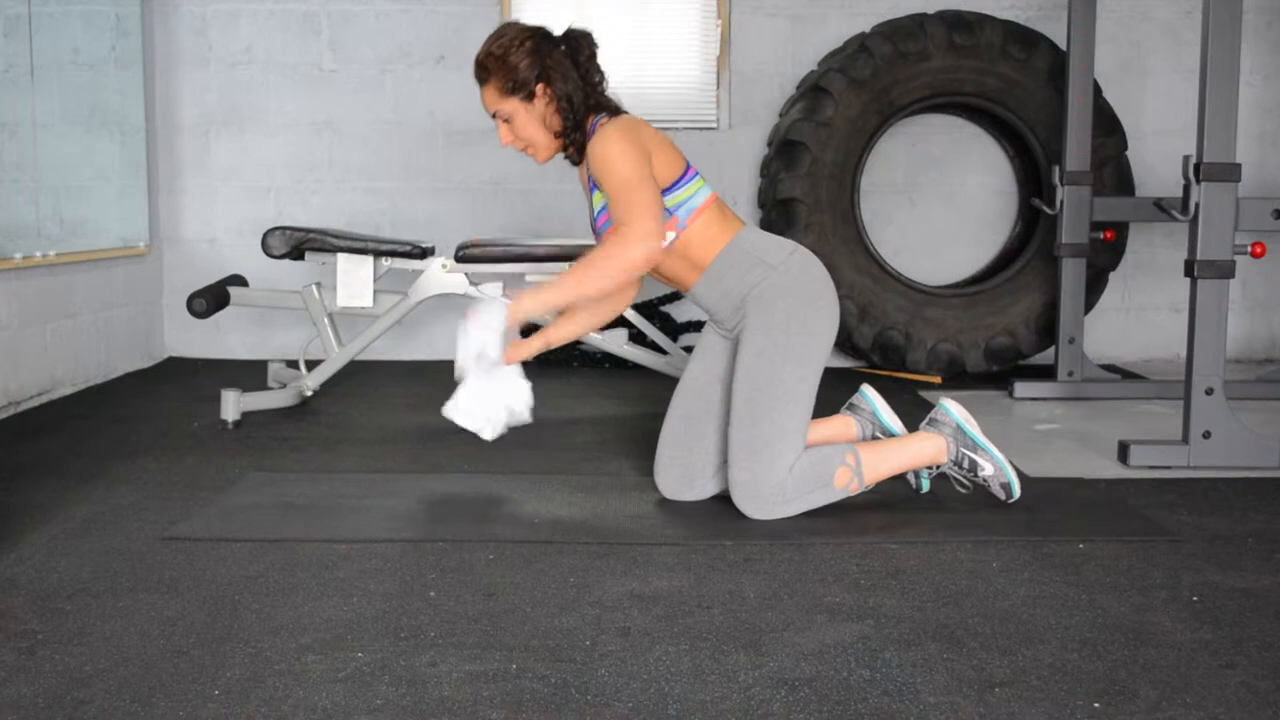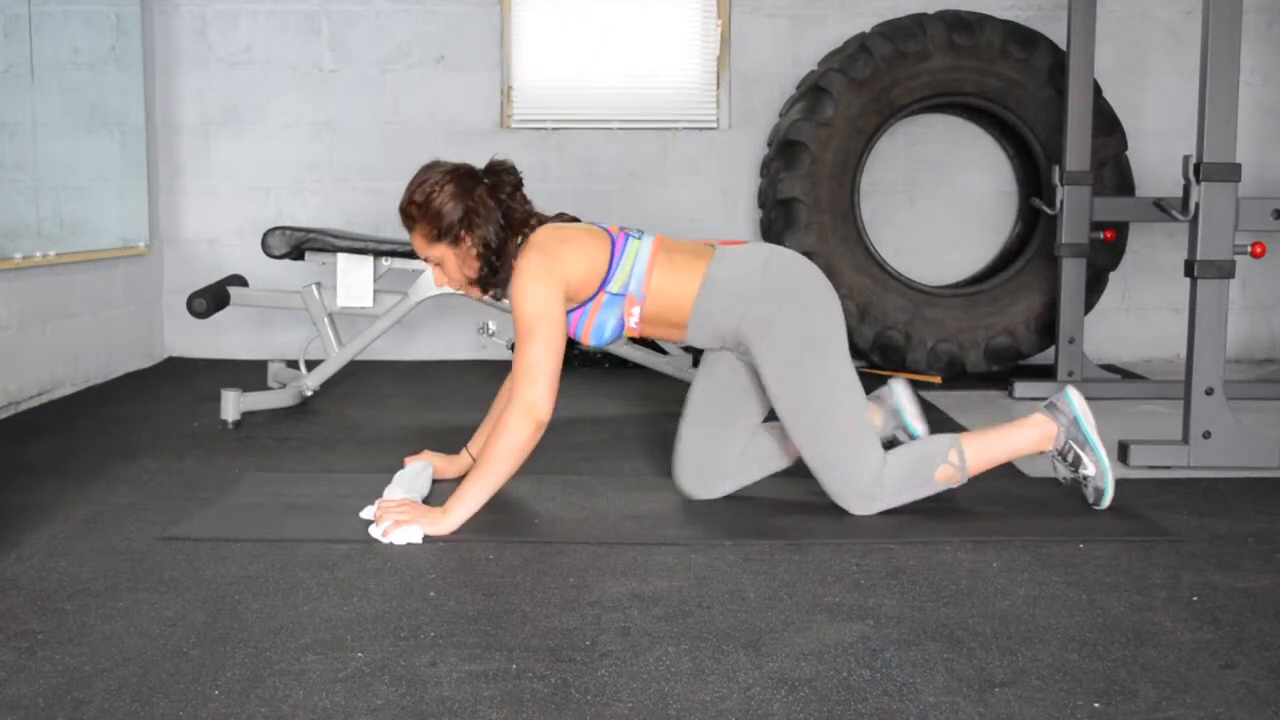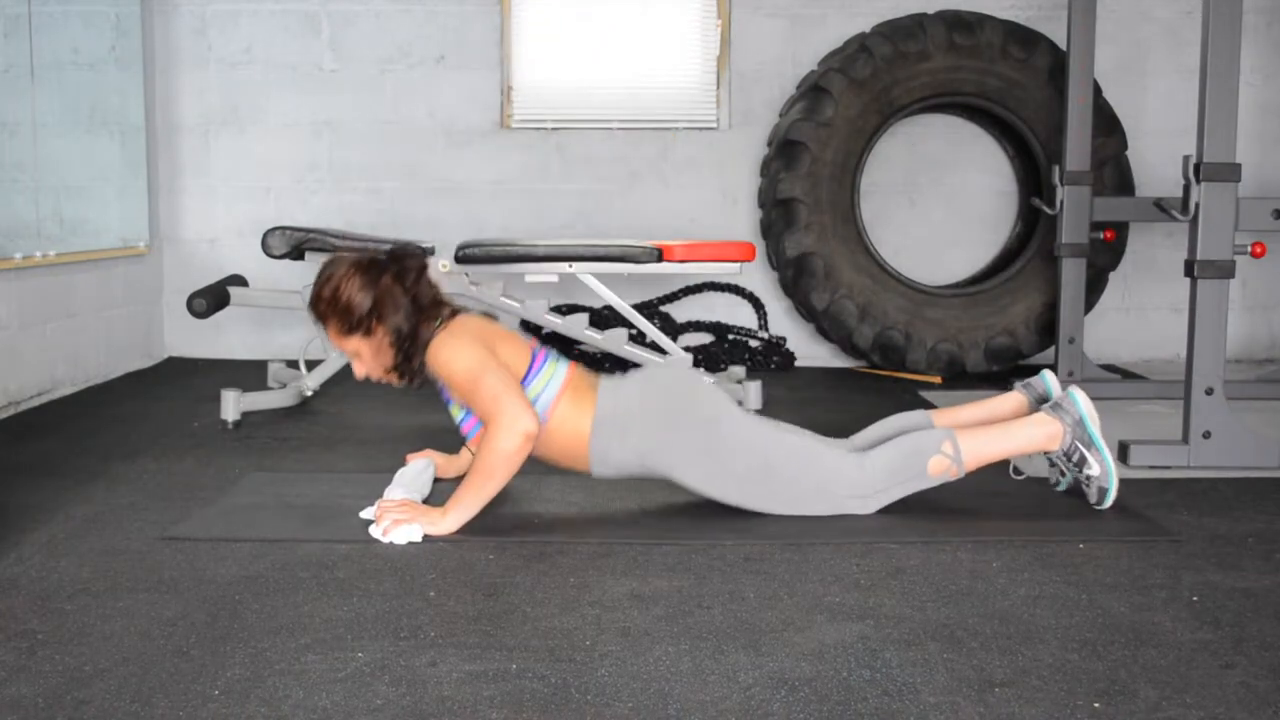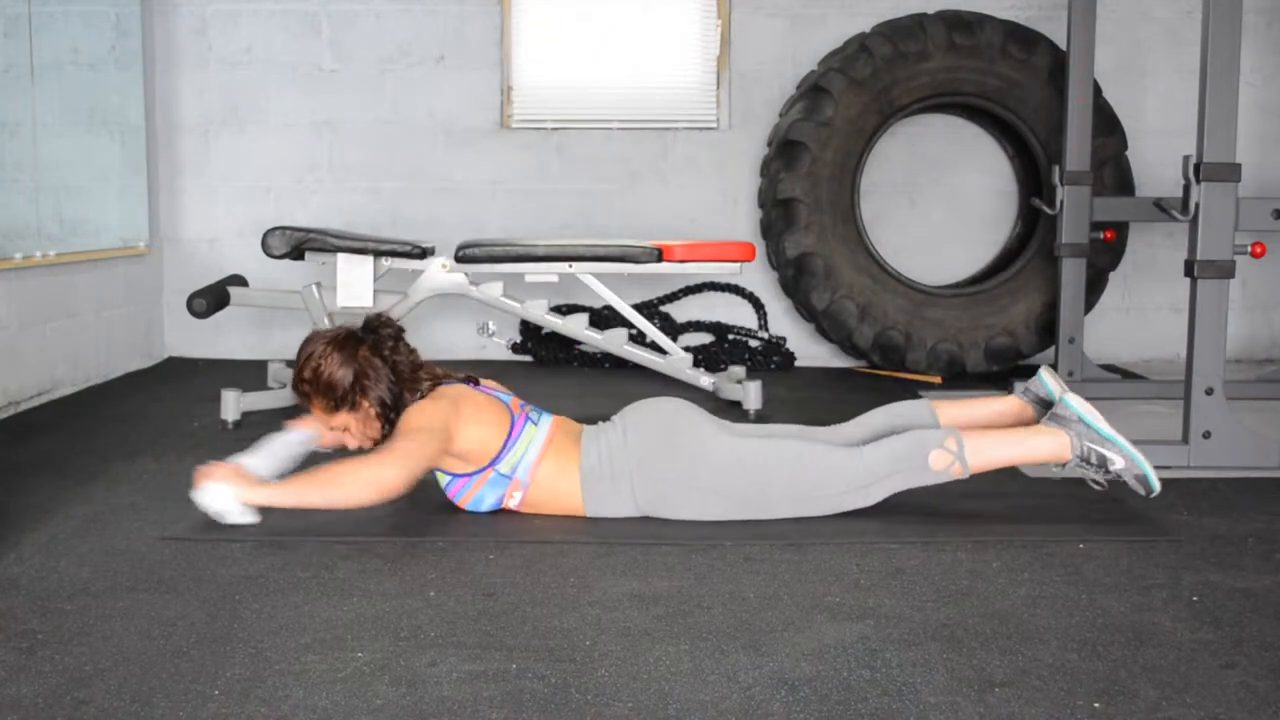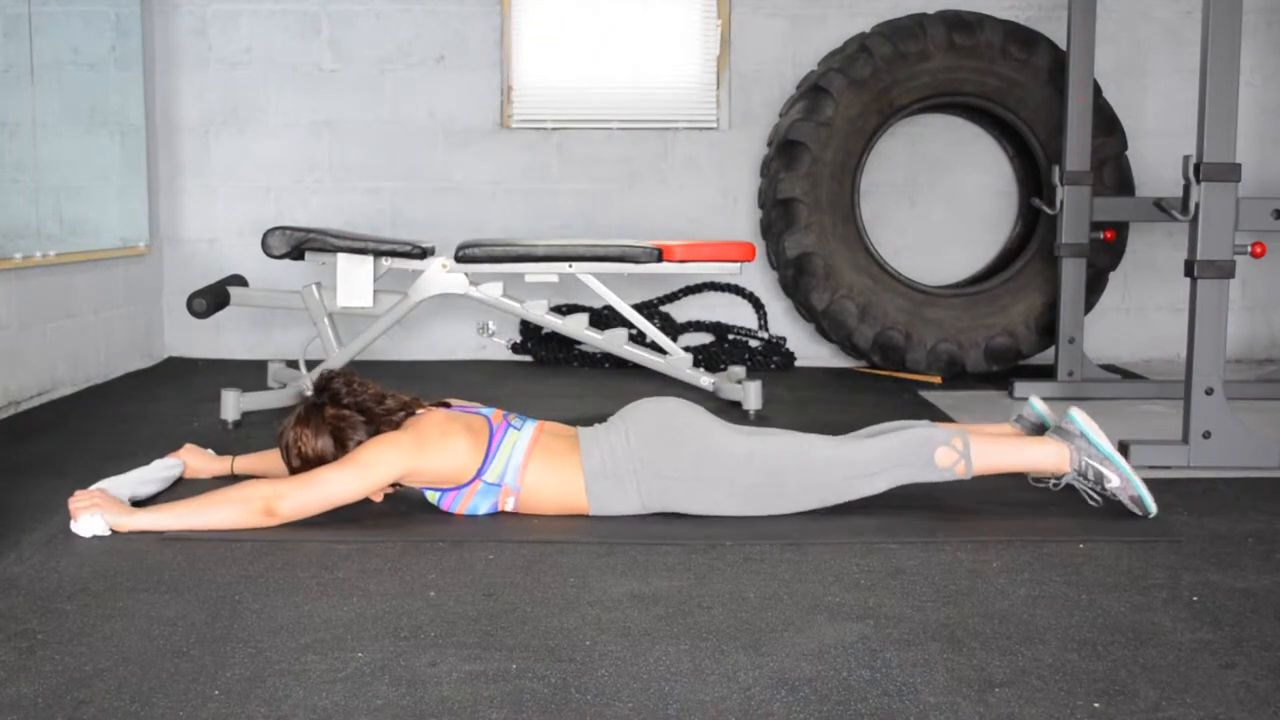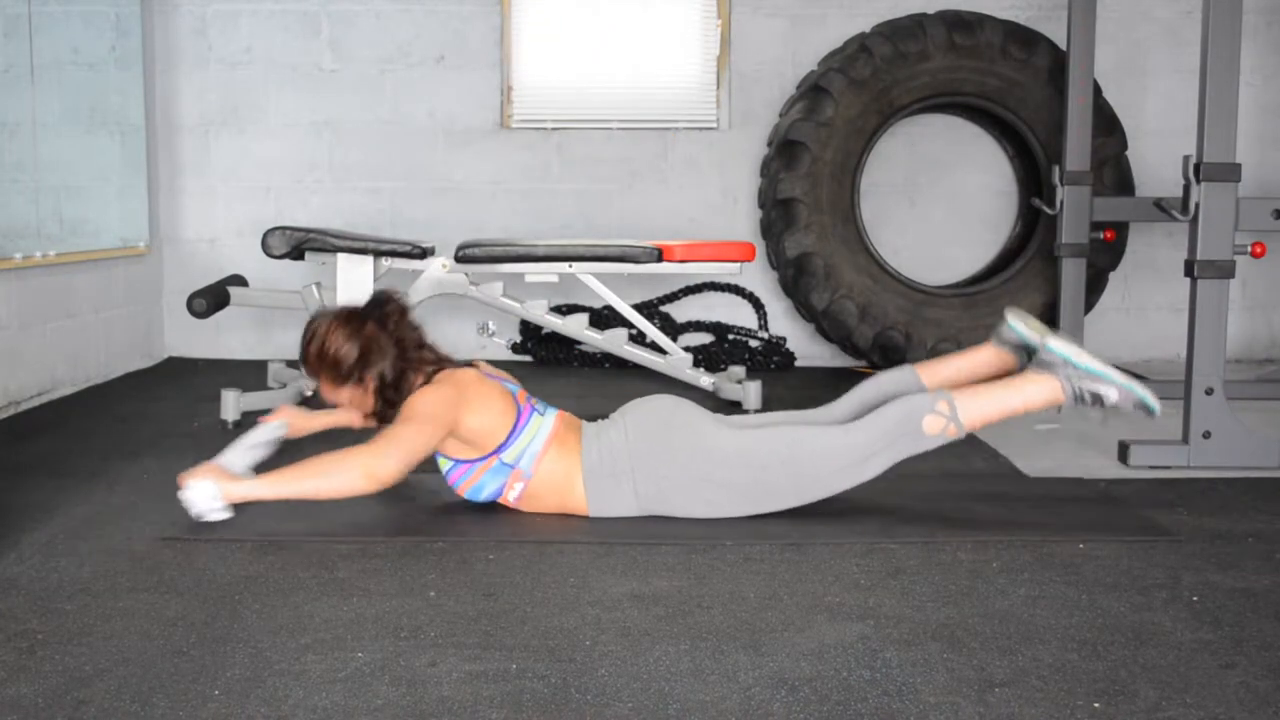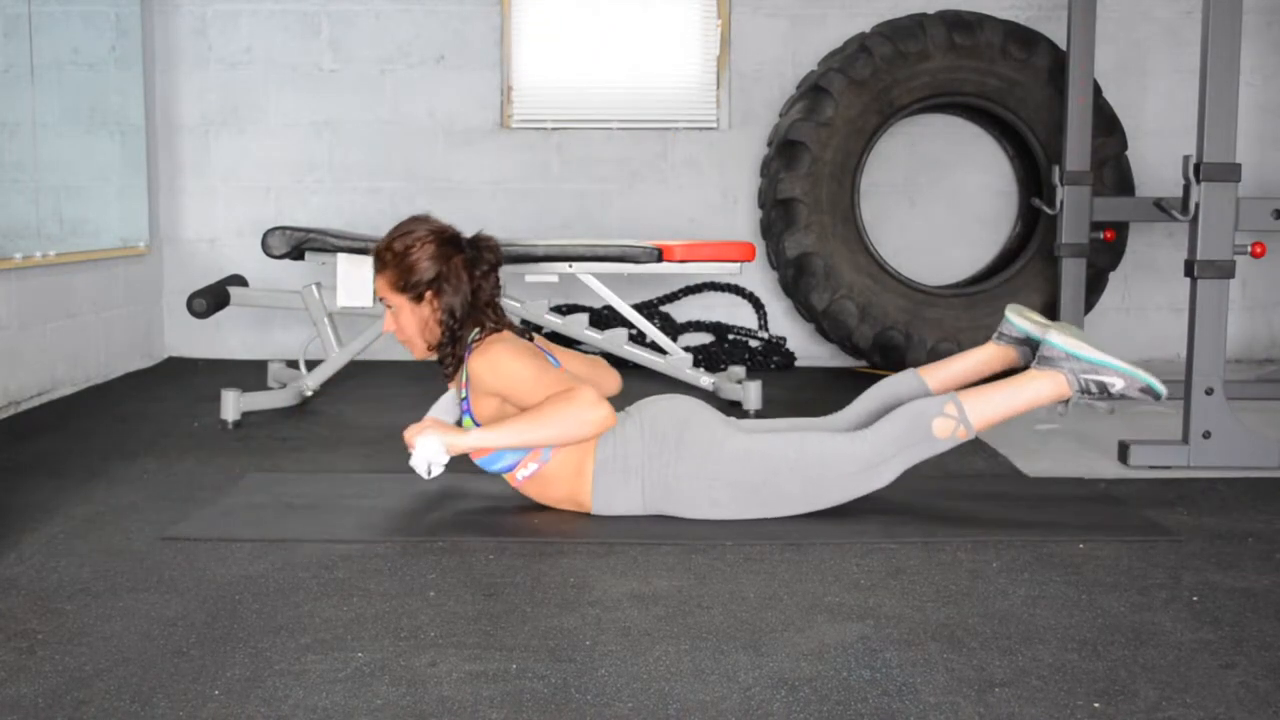
dt=0.7s
person 1, frame 1
left shoulder: (613, 141)
right shoulder: (595, 159)
left elbow: (640, 246)
right elbow: (618, 288)
left wrist: (528, 303)
right wrist: (532, 344)
left hip: (783, 294)
right hip: (741, 315)
left knee: (761, 495)
right knee: (679, 483)
left ankle: (940, 443)
right ankle: (855, 426)
person 1, frame 2
left shoulder: (534, 267)
right shoulder: (538, 248)
left elbow: (533, 409)
right elbow: (528, 370)
left wrist: (451, 513)
right wrist: (466, 457)
left hip: (778, 301)
right hip: (760, 291)
left knee: (862, 490)
right knee: (698, 480)
left ankle: (1049, 427)
right ankle: (868, 412)
person 1, frame 3
left shoulder: (445, 347)
right shoulder: (455, 329)
left elbow: (516, 430)
left wrist: (448, 515)
right wrist: (461, 458)
left hip: (665, 426)
right hip: (662, 401)
left knee: (860, 485)
right knee: (849, 453)
left ankle: (1051, 430)
right ankle: (1026, 400)
person 1, frame 4
left shoulder: (426, 417)
right shoulder: (443, 388)
left elbow: (382, 479)
left wrist: (253, 488)
right wrist: (334, 423)
left hip: (662, 469)
right hip: (657, 436)
left knee: (870, 477)
right knee: (850, 442)
left ankle: (1066, 445)
right ankle: (1028, 405)
person 1, frame 5
left shoulder: (405, 449)
right shoulder: (410, 418)
left elbow: (277, 509)
right elbow: (315, 456)
left wrist: (129, 516)
right wrist: (218, 462)
left hip: (658, 464)
right hip: (654, 438)
left knee: (861, 465)
right knee: (852, 455)
left ankle: (1062, 454)
right ankle: (1027, 431)
person 1, frame 6
left shoulder: (426, 403)
right shoulder: (439, 371)
left elbow: (379, 465)
left wrist: (245, 484)
right wrist: (310, 421)
left hip: (659, 467)
right hip: (654, 436)
left knee: (866, 449)
right knee: (838, 423)
left ankle: (1057, 386)
right ankle: (1012, 351)
person 1, frame 7
left shoulder: (490, 360)
right shoulder: (495, 341)
left elbow: (594, 410)
left wrist: (462, 434)
left hip: (674, 470)
right hip: (665, 436)
left knee: (873, 456)
right knee: (847, 434)
left ankle: (1061, 380)
right ankle: (1009, 347)
